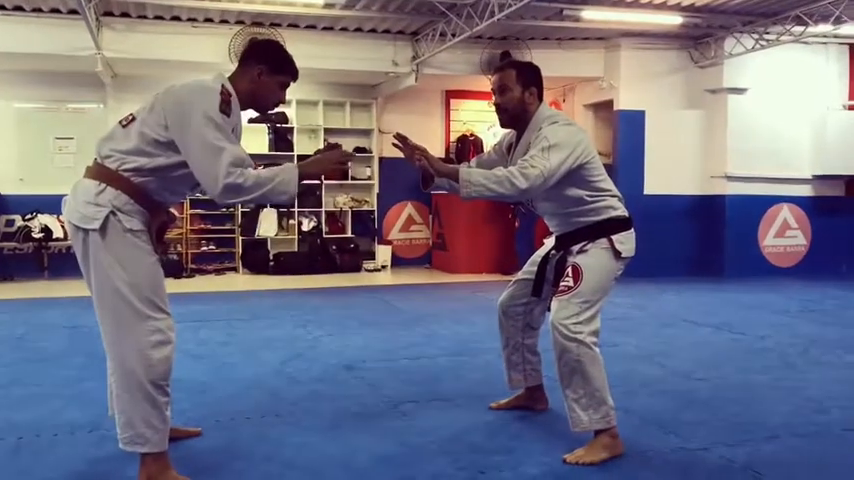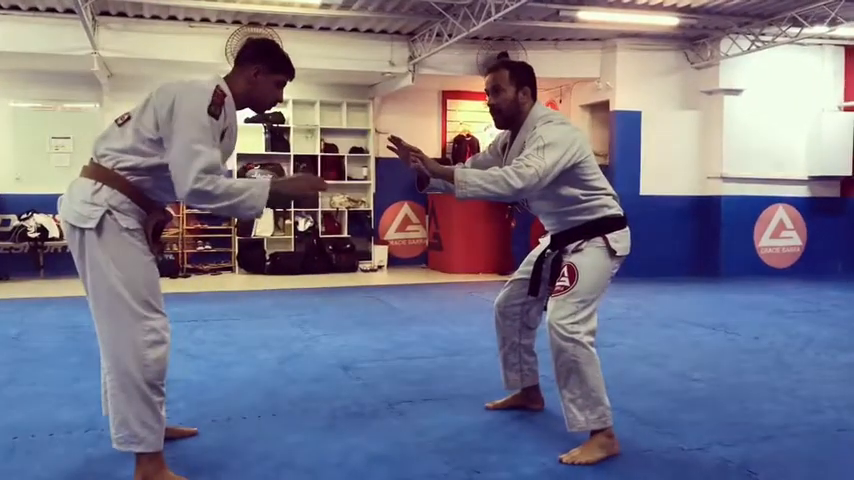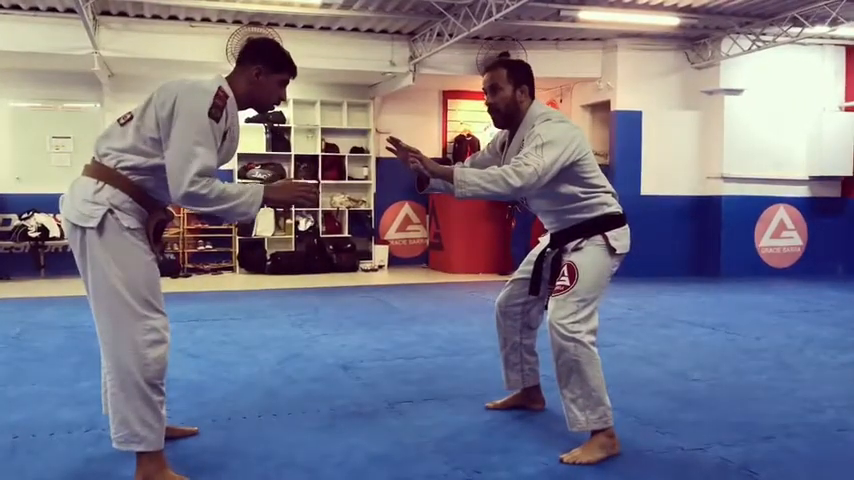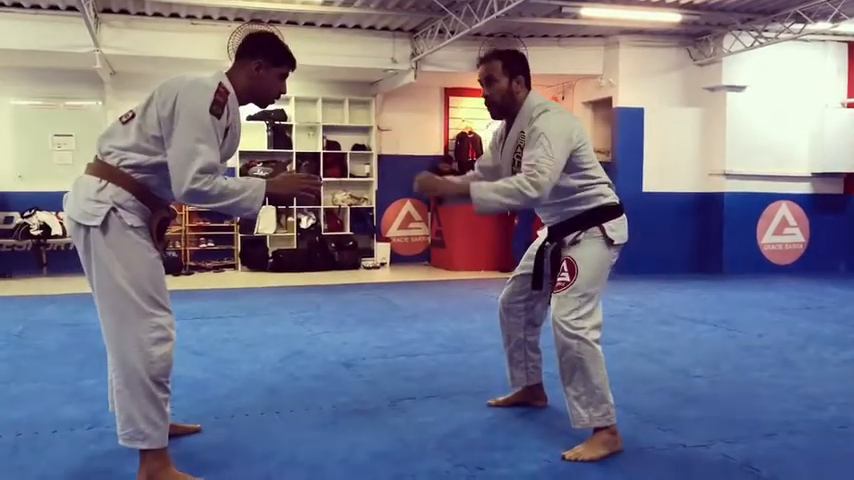
dt=0.4s
person 1, frame 1
left shoulder: (217, 105)
right shoulder: (205, 100)
left elbow: (214, 181)
right elbow: (228, 181)
right wrist: (302, 170)
left hip: (119, 209)
right hip: (107, 210)
left knee: (136, 329)
right knee: (145, 334)
left ankle: (148, 423)
person 1, frame 2
left shoulder: (217, 107)
right shoulder: (201, 99)
left elbow: (192, 182)
right elbow: (199, 186)
right wrist: (275, 189)
left hip: (117, 209)
right hip: (103, 209)
left knee: (130, 330)
right knee: (139, 334)
left ankle: (142, 423)
person 1, frame 3
left shoulder: (220, 108)
right shoulder: (203, 99)
left elbow: (186, 183)
right elbow: (192, 188)
left wrist: (263, 194)
right wrist: (267, 193)
left hip: (119, 208)
right hip: (105, 208)
left knee: (130, 329)
right knee: (140, 333)
left ankle: (143, 423)
person 1, frame 4
left shoulder: (219, 102)
right shoulder: (204, 95)
left elbow: (191, 180)
right elbow: (194, 185)
left wrist: (259, 190)
right wrist: (269, 187)
left hip: (120, 206)
right hip: (108, 207)
left knee: (136, 326)
right knee: (146, 331)
left ankle: (148, 419)
person 2, frame 1
left shoulder: (559, 134)
right shoulder: (516, 139)
left elbow: (522, 181)
right elbow: (477, 171)
left wrist: (447, 171)
right wrist: (431, 169)
left hip: (601, 239)
right hip: (565, 239)
left knee: (569, 324)
right knee: (514, 307)
left ankle: (606, 435)
right ankle: (531, 391)
person 2, frame 2
left shoulder: (554, 132)
right shoulder: (511, 138)
left elbow: (518, 181)
right elbow: (473, 171)
left wrist: (442, 171)
right wrist: (426, 170)
left hip: (596, 238)
right hip: (560, 238)
left knee: (566, 325)
right knee: (511, 307)
left ankle: (602, 434)
right ankle: (528, 390)
person 2, frame 3
left shoulder: (552, 130)
right shoulder: (509, 136)
left elbow: (518, 180)
right elbow: (471, 170)
left wrist: (440, 171)
right wrist: (425, 170)
left hip: (596, 236)
right hip: (560, 237)
left knee: (567, 324)
right knee: (512, 307)
left ankle: (603, 434)
right ankle: (528, 390)
person 2, frame 4
left shoulder: (548, 122)
right shoulder: (509, 128)
left elbow: (532, 187)
right elbow: (485, 176)
left wrist: (459, 191)
right wrist: (445, 185)
left hip: (592, 228)
right hip: (559, 229)
left knee: (572, 322)
right knee: (516, 304)
left ankle: (605, 431)
right ankle: (530, 387)
